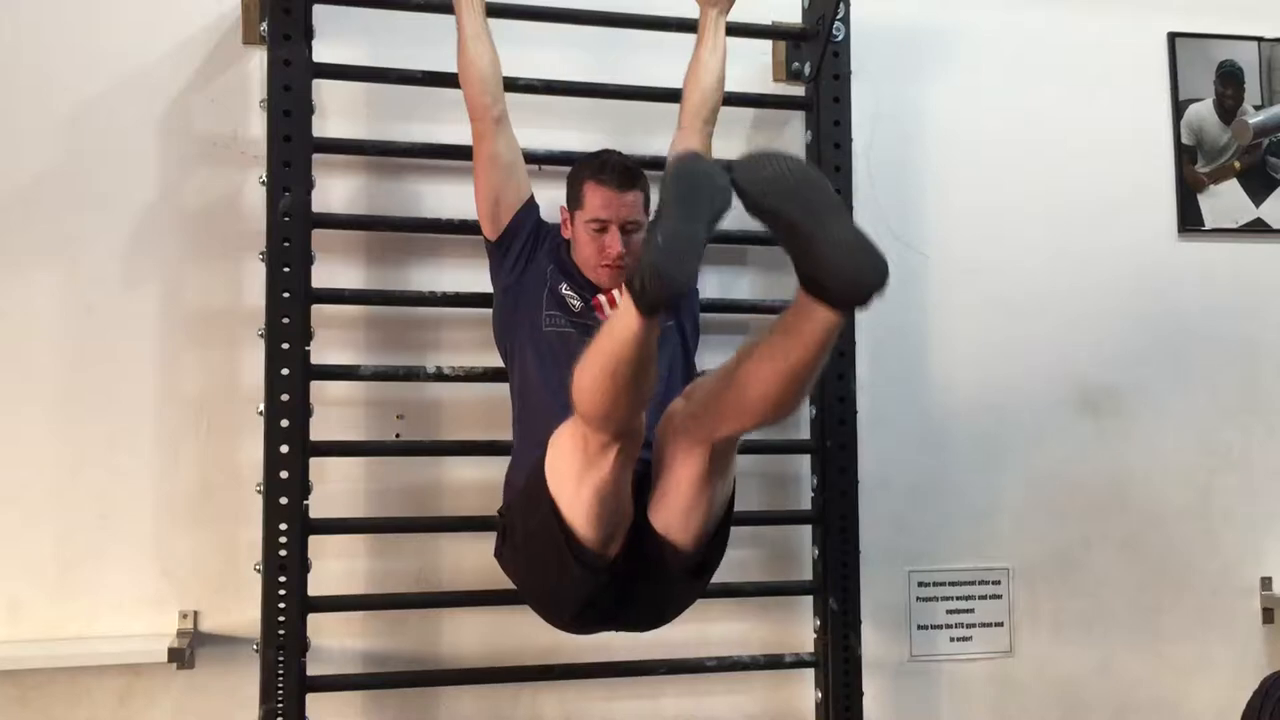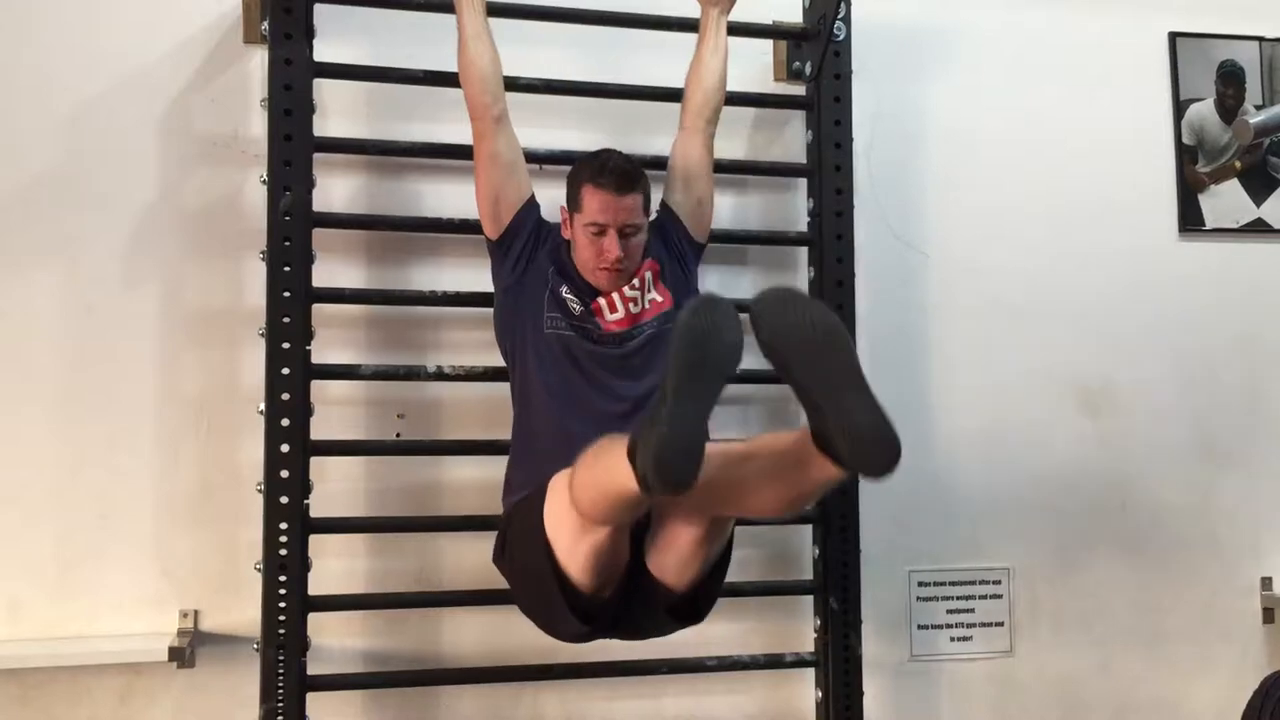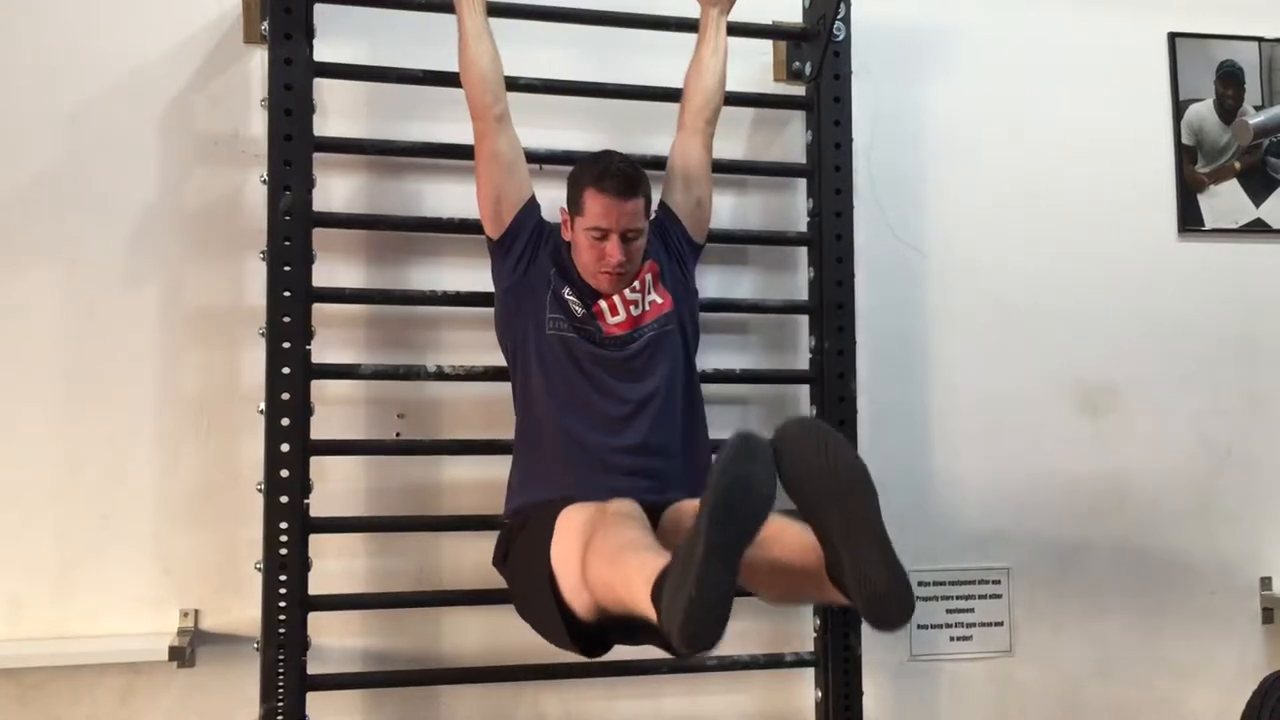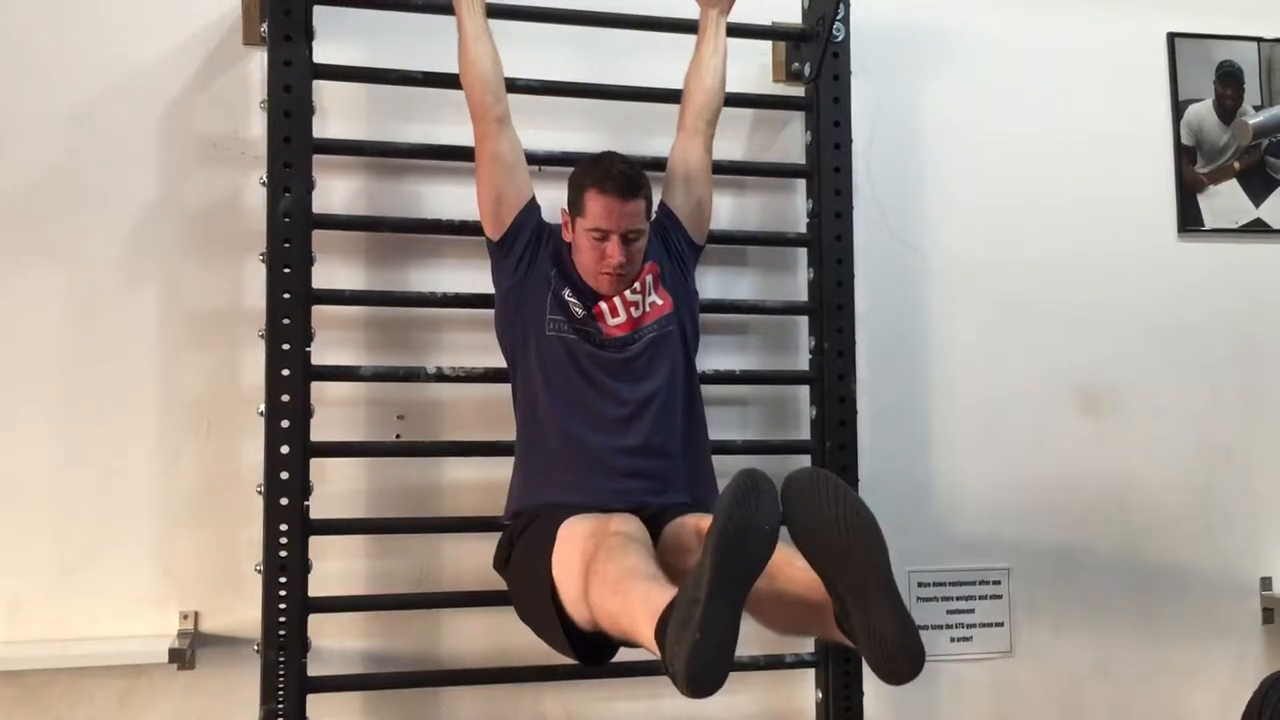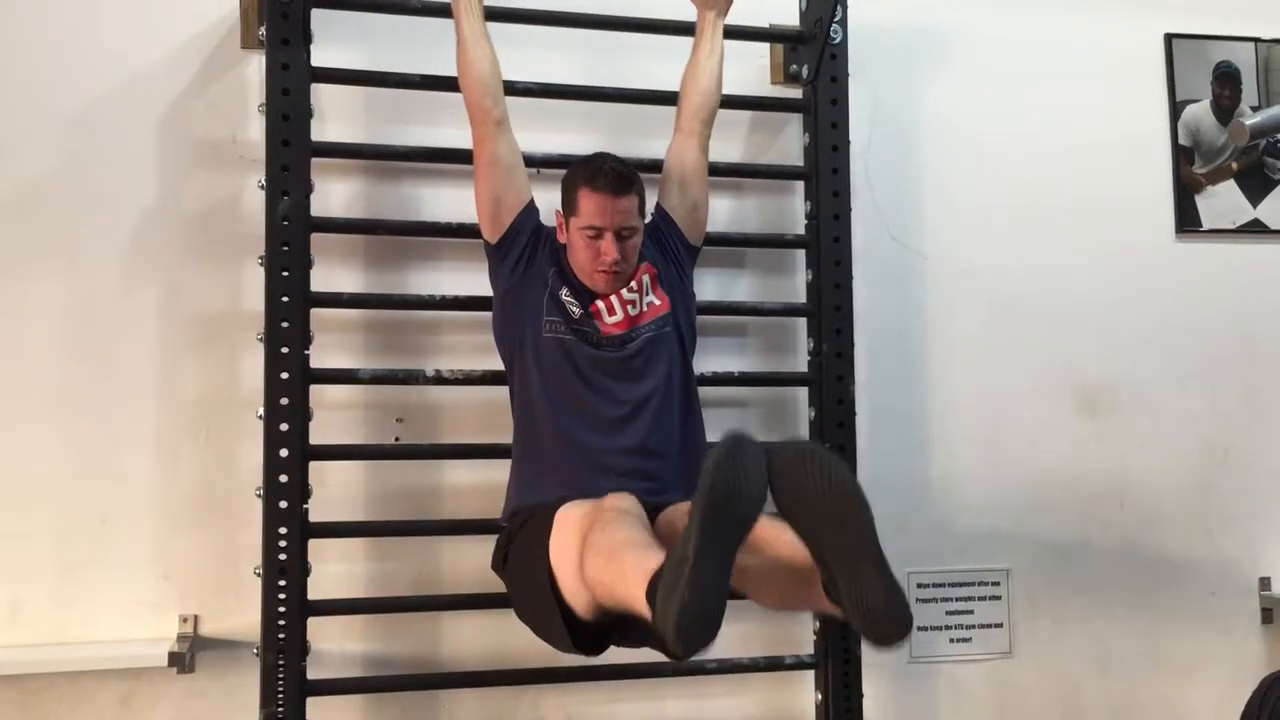
dt=0.4s
person 1, frame 1
left shoulder: (667, 262)
right shoulder: (530, 267)
left elbow: (695, 129)
right elbow: (489, 120)
left hip: (664, 553)
right hip: (565, 552)
left knee: (701, 417)
right knee: (610, 418)
left ankle: (830, 288)
right ankle: (654, 287)
person 1, frame 2
left shoulder: (669, 261)
right shoulder: (530, 266)
left elbow: (698, 127)
right elbow: (490, 119)
right hip: (563, 564)
left knee: (703, 474)
right knee: (607, 463)
left ankle: (838, 444)
right ankle: (660, 450)
person 1, frame 3
left shoulder: (669, 261)
right shoulder: (531, 266)
left elbow: (696, 127)
right elbow: (492, 121)
left hip: (670, 524)
right hip: (558, 539)
left knee: (711, 526)
right knee: (615, 525)
left ankle: (849, 569)
right ankle: (684, 589)
person 1, frame 4
left shoulder: (669, 265)
right shoulder: (530, 269)
left elbow: (695, 132)
right elbow: (492, 123)
left hip: (670, 527)
right hip: (560, 538)
left knee: (713, 543)
right knee: (615, 542)
left ankle: (852, 611)
right ankle: (683, 627)
person 1, frame 5
left shoulder: (665, 266)
right shoulder: (527, 270)
left elbow: (692, 133)
right elbow: (490, 125)
left hip: (667, 521)
right hip: (557, 537)
left knee: (708, 528)
right knee: (612, 520)
left ankle: (841, 583)
right ankle: (673, 593)
